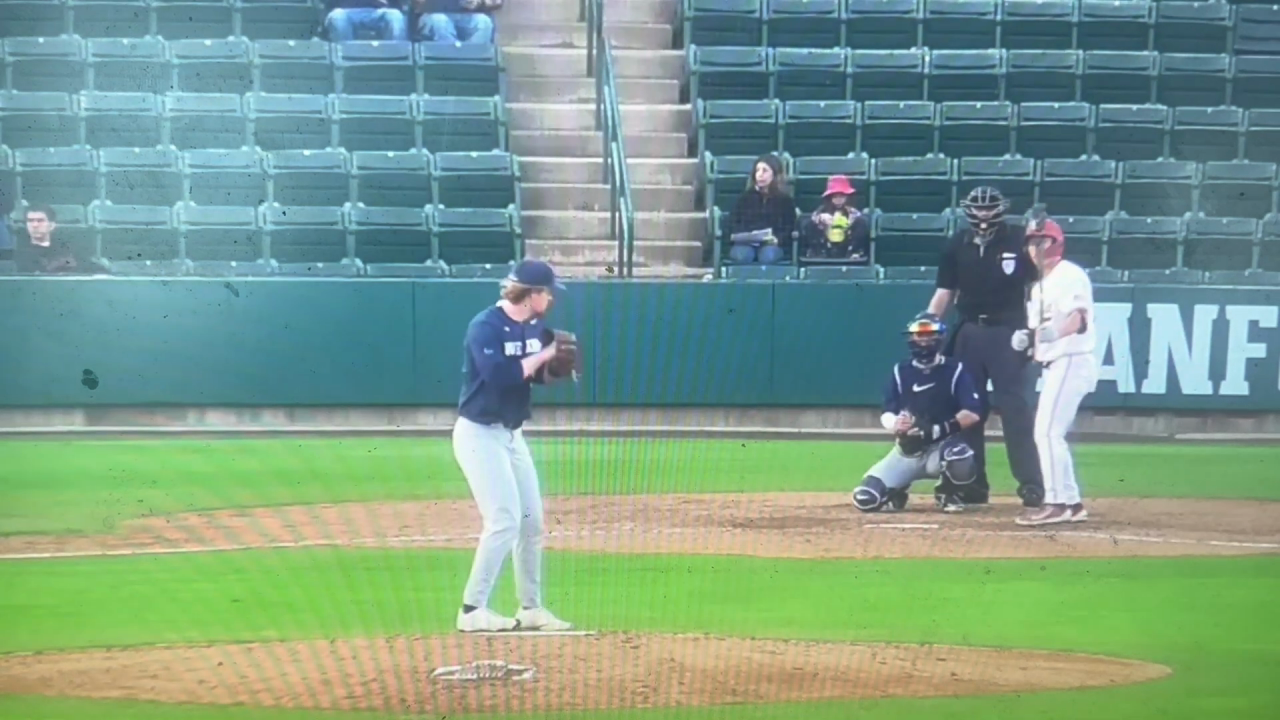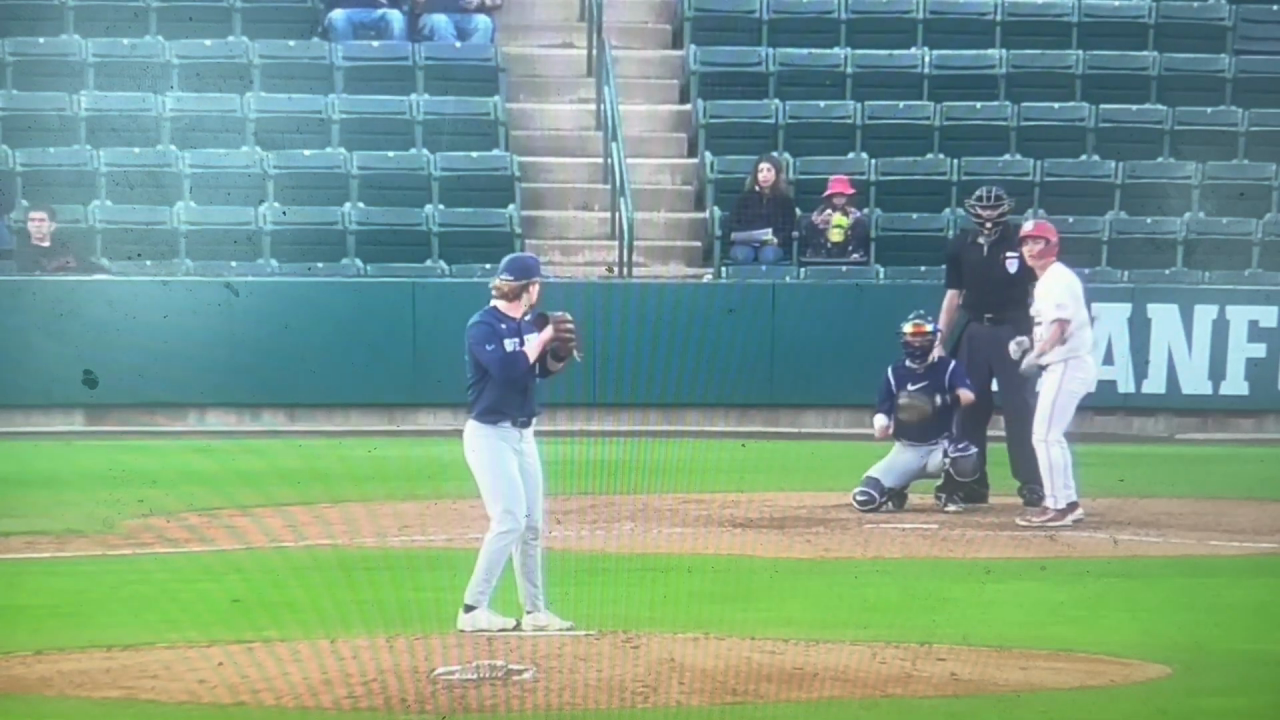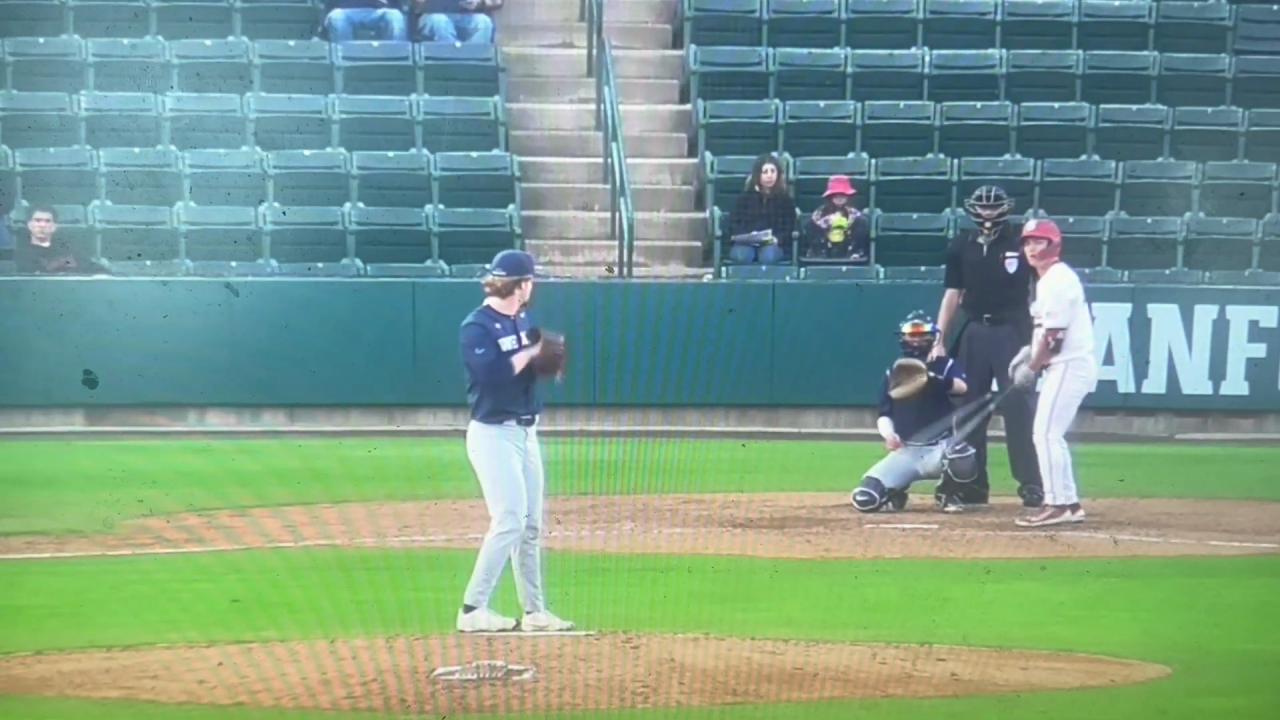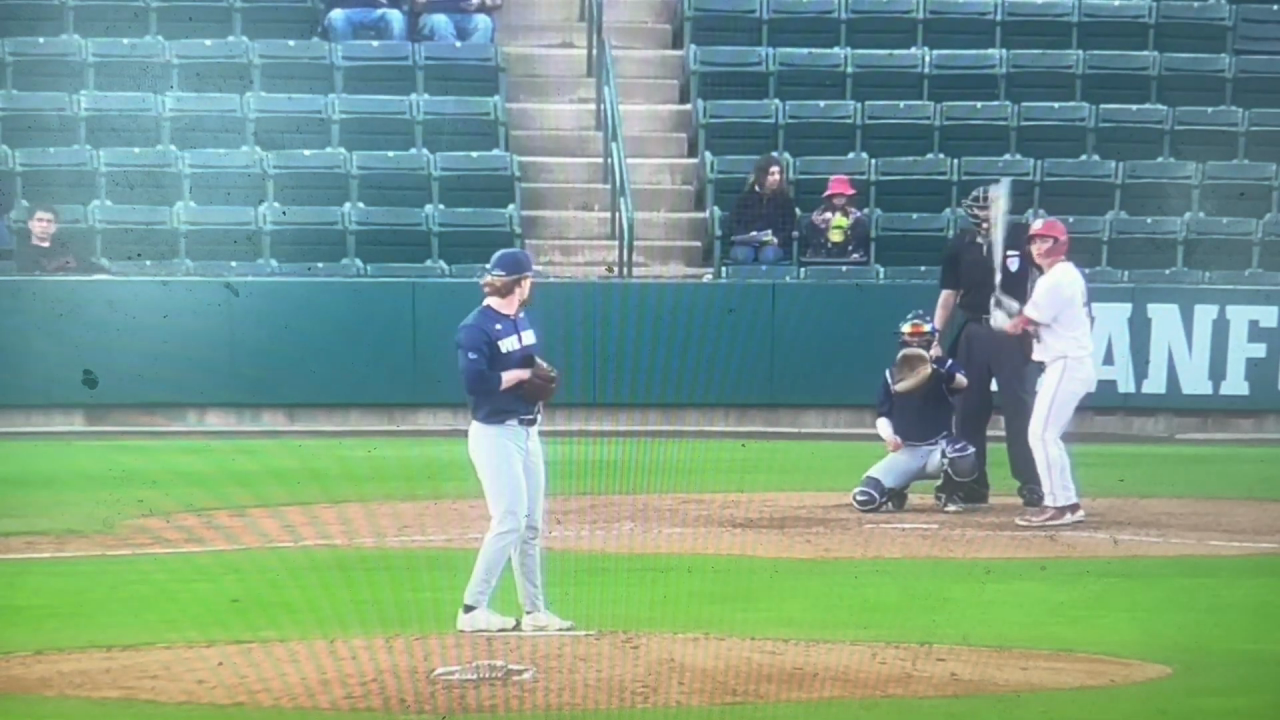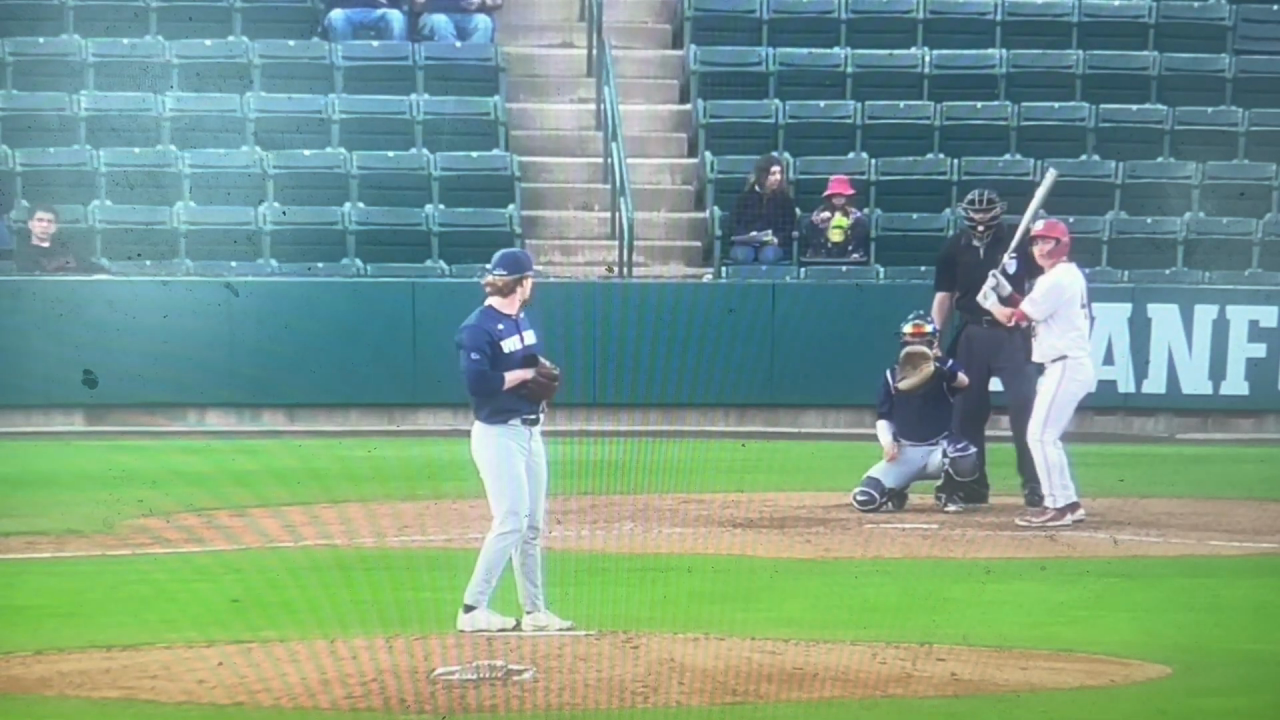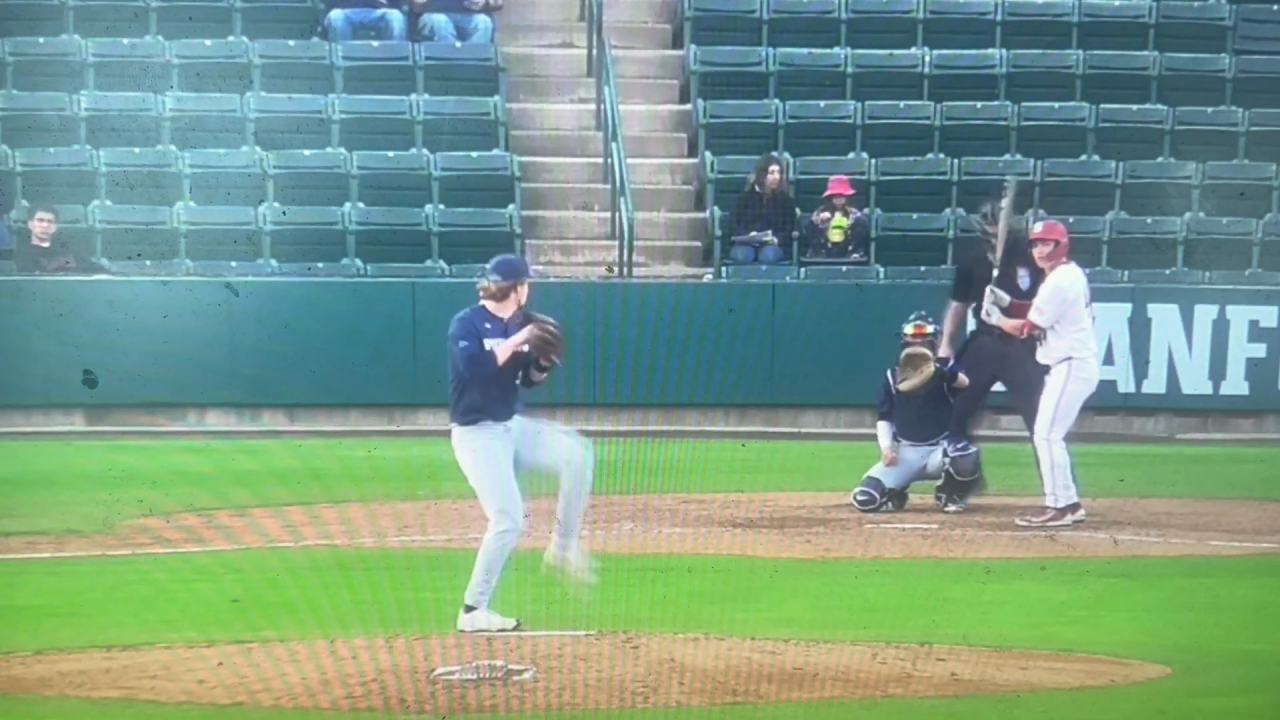
dt=0.4s
person 1, frame 1
left shoulder: (534, 326)
right shoulder: (485, 326)
left elbow: (538, 374)
right elbow: (499, 376)
left wrist: (556, 364)
right wrist: (542, 355)
left hip: (511, 434)
right hip: (480, 434)
left knee: (531, 520)
right knee: (504, 521)
left ankle: (531, 608)
right ankle: (472, 610)
person 1, frame 2
left shoulder: (528, 321)
right shoulder: (482, 326)
left elbow: (545, 369)
right elbow: (508, 369)
left wrist: (561, 348)
right wrist: (541, 338)
left hip: (522, 433)
right hip: (489, 435)
left knee: (532, 525)
right knee: (509, 522)
left ankle: (535, 612)
right ankle: (473, 609)
person 1, frame 3
left shoulder: (522, 319)
right shoulder: (476, 326)
left elbow: (531, 366)
right elbow: (492, 374)
right wrist: (531, 351)
left hip: (525, 432)
right hip: (493, 434)
left knee: (532, 524)
right knee: (509, 521)
left ankle: (534, 611)
right ankle: (472, 609)
person 1, frame 4
left shoulder: (521, 319)
right shoulder: (476, 327)
right elbow: (475, 382)
right wrist: (522, 374)
left hip: (527, 431)
right hip: (495, 435)
left knee: (532, 525)
right knee: (509, 522)
left ankle: (535, 611)
right ankle: (473, 609)
person 1, frame 5
left shoulder: (521, 319)
right shoulder: (478, 327)
right elbow: (478, 384)
right wrist: (526, 374)
left hip: (530, 431)
right hip: (498, 435)
left knee: (533, 525)
right knee: (511, 522)
left ankle: (534, 612)
right ankle: (472, 610)
person 1, frame 6
left shoulder: (519, 323)
right shoulder: (467, 323)
left elbow: (533, 378)
right elbow: (476, 368)
left wrist: (543, 360)
right wrist: (518, 340)
left hip: (514, 427)
right hip: (477, 434)
left knee: (578, 454)
right knee: (508, 521)
left ankle: (565, 547)
right ankle: (474, 611)
person 2, frame 1
left shoulder: (1019, 242)
right shoulder: (956, 245)
right elbow: (943, 294)
left hip: (1008, 332)
right hip: (969, 333)
left knee: (1016, 408)
left ankle: (1032, 484)
right ankle: (972, 484)
person 2, frame 2
left shoulder: (1022, 241)
right shoulder: (961, 245)
right elbow: (953, 295)
right wrist: (939, 340)
left hip: (1013, 331)
right hip: (974, 332)
left knee: (1019, 408)
right knee: (970, 408)
left ankle: (1032, 484)
right ankle: (971, 484)
person 2, frame 3
left shoulder: (1022, 241)
right shoulder: (961, 246)
right elbow: (953, 294)
right wrist: (939, 339)
left hip: (1012, 332)
right hip: (974, 332)
left knee: (1019, 408)
left ankle: (1031, 485)
right ankle: (970, 485)
person 2, frame 4
left shoulder: (1020, 239)
right shoulder: (959, 245)
right elbow: (949, 294)
right wrist: (935, 338)
left hip: (1011, 332)
right hip: (972, 333)
left knee: (1019, 408)
right knee: (969, 409)
left ankle: (1031, 484)
right ankle: (970, 485)
person 2, frame 5
left shoulder: (1017, 241)
right shoulder: (954, 247)
right elbow: (944, 296)
left hip: (1011, 334)
right hip: (971, 335)
left knee: (1023, 405)
right knee: (967, 411)
left ankle: (1034, 483)
right ankle: (969, 485)
person 2, frame 6
left shoulder: (1029, 251)
right shoulder: (972, 259)
right elbow: (959, 304)
right wrist: (945, 343)
left hip: (1021, 345)
right hip: (983, 344)
left knee: (1038, 415)
right knee: (955, 410)
right ankle: (959, 482)
person 3, frame 1
left shoulder: (1070, 275)
right shoulder: (1040, 285)
left elbow: (1080, 318)
left wrist: (1056, 333)
right wrist: (1026, 337)
left hip: (1072, 363)
right hip: (1056, 366)
left knee: (1047, 432)
right knee: (1053, 434)
left ankle: (1057, 504)
right ankle: (1072, 503)
person 3, frame 2
left shoulder: (1059, 278)
right shoulder: (1044, 282)
left elbow: (1061, 327)
left wrist: (1037, 354)
right wrist: (1027, 343)
left hip: (1068, 365)
right hip: (1060, 366)
left knee: (1045, 435)
right knee: (1052, 435)
left ankle: (1057, 508)
right ankle: (1069, 502)
person 3, frame 3
left shoulder: (1057, 281)
right shoulder: (1051, 279)
left elbow: (1054, 338)
left wrist: (1030, 369)
right wrist: (1030, 351)
left hip: (1070, 366)
right hip: (1067, 366)
left knee: (1046, 433)
right knee: (1052, 435)
left ankle: (1056, 504)
right ankle: (1069, 503)
person 3, frame 4
left shoulder: (1056, 279)
right shoulder: (1064, 275)
left elbow: (1024, 325)
right elbow: (1042, 320)
left wrist: (1004, 321)
right wrist: (1015, 310)
left hip: (1067, 366)
right hip: (1069, 365)
left knee: (1041, 434)
right knee: (1049, 435)
left ankle: (1056, 506)
right ankle: (1069, 503)
person 3, frame 5
left shoulder: (1056, 280)
right shoulder: (1068, 275)
left elbow: (1016, 318)
right elbow: (1036, 309)
left wrist: (991, 303)
right wrist: (1007, 292)
left hip: (1067, 368)
right hip: (1069, 367)
left knee: (1039, 435)
right knee: (1046, 437)
left ankle: (1057, 507)
right ankle: (1069, 503)
person 3, frame 6
left shoulder: (1059, 282)
right shoulder: (1069, 274)
left elbow: (1028, 329)
right elbow: (1040, 311)
left wrist: (996, 318)
right wrist: (1006, 302)
left hip: (1072, 367)
right hip: (1071, 367)
left knee: (1046, 435)
right knee: (1050, 435)
left ankle: (1058, 507)
right ankle: (1069, 503)
person 4, frame 1
left shoulder: (955, 370)
right shoulder: (900, 371)
left elbow: (972, 413)
right elbow: (886, 414)
left wrist: (936, 431)
right wrist: (895, 424)
left hip: (940, 447)
right hip: (906, 450)
left knee: (962, 463)
right knee: (866, 499)
right ankle: (896, 491)
person 4, frame 2
left shoulder: (948, 367)
right shoulder: (894, 372)
left elbow: (968, 395)
right elbow: (882, 412)
left wrist: (940, 401)
right wrist: (881, 426)
left hip: (939, 447)
right hip: (905, 451)
left knee: (966, 458)
right knee: (865, 500)
right ankle: (896, 491)
person 4, frame 3
left shoulder: (946, 366)
right shoulder: (894, 373)
left elbow: (961, 387)
right elbow: (884, 414)
left wrist: (935, 380)
right wrist: (889, 434)
left hip: (938, 447)
right hip: (905, 452)
left knee: (964, 461)
right knee: (865, 500)
right ankle: (896, 491)
person 4, frame 4
left shoulder: (944, 366)
right shoulder: (892, 373)
left elbow: (962, 383)
right elbow: (883, 416)
left wrist: (938, 374)
right wrist: (888, 435)
left hip: (938, 447)
right hip: (905, 452)
left knee: (965, 461)
right knee: (865, 500)
right ankle: (896, 492)
person 4, frame 5
left shoulder: (945, 366)
right shoulder: (892, 374)
left elbow: (963, 382)
right elbow: (883, 418)
left wrist: (940, 371)
right wrist: (887, 443)
left hip: (938, 448)
right hip: (905, 452)
left knee: (965, 460)
right knee: (864, 500)
right ankle: (896, 493)
person 4, frame 6
left shoulder: (945, 368)
right shoulder: (893, 375)
left elbow: (964, 382)
right elbow: (884, 418)
left wrist: (941, 373)
right wrist: (886, 447)
left hip: (939, 449)
right hip: (905, 452)
left knee: (964, 460)
right knee: (865, 500)
right ankle: (896, 493)
